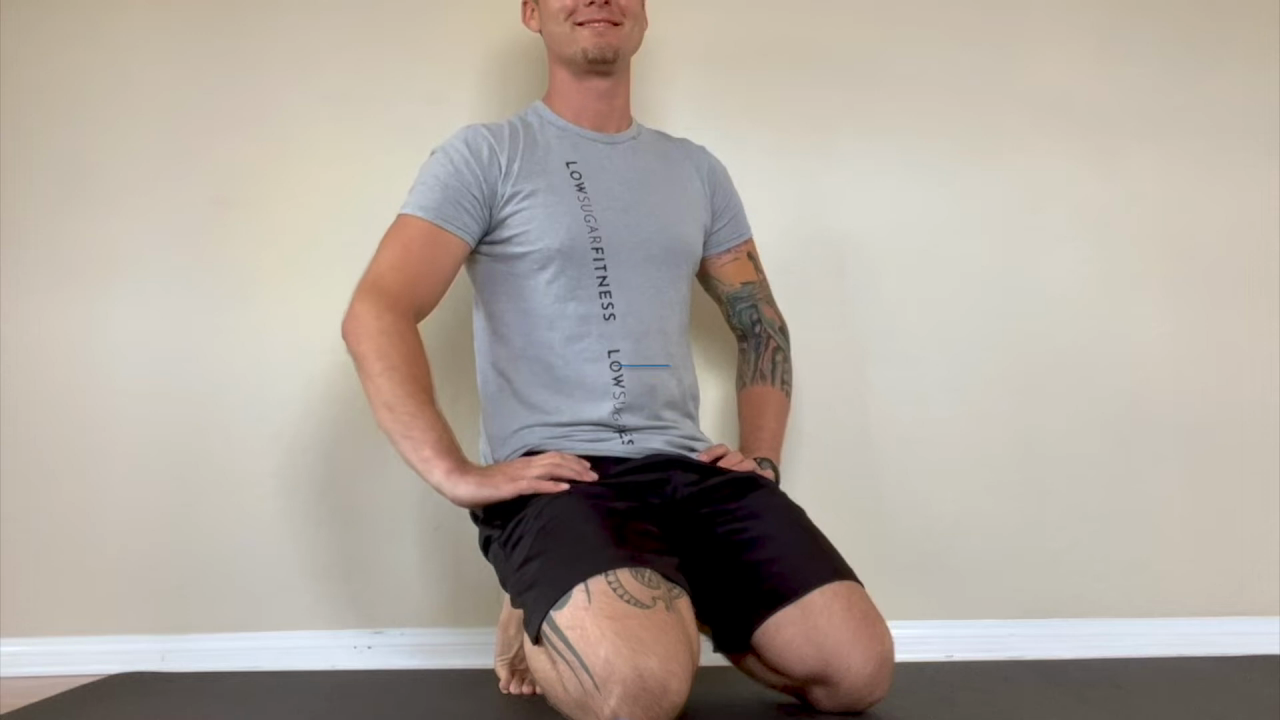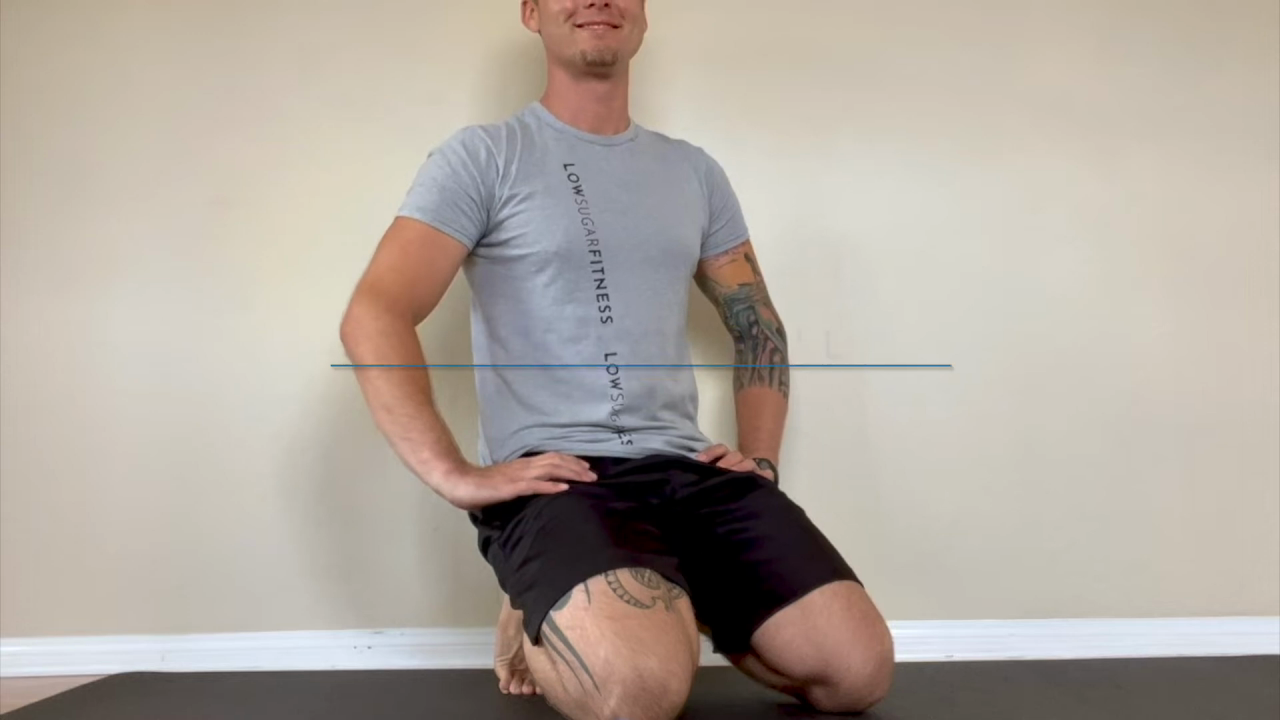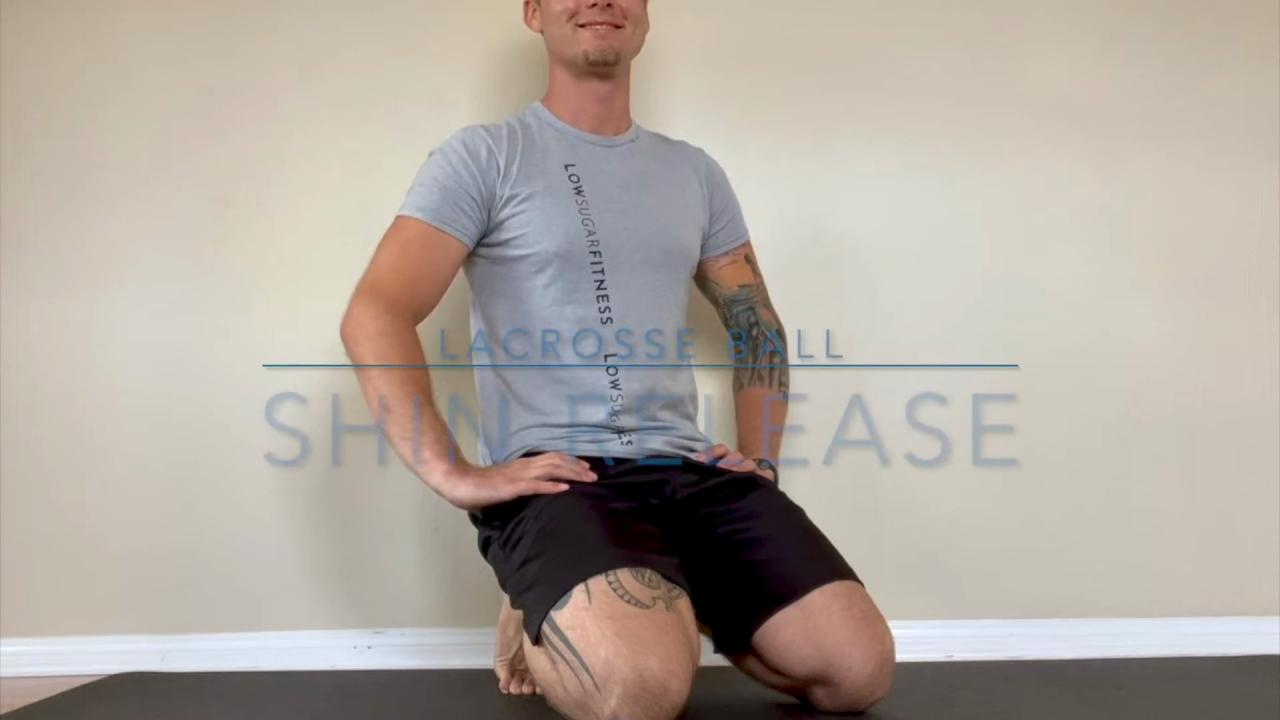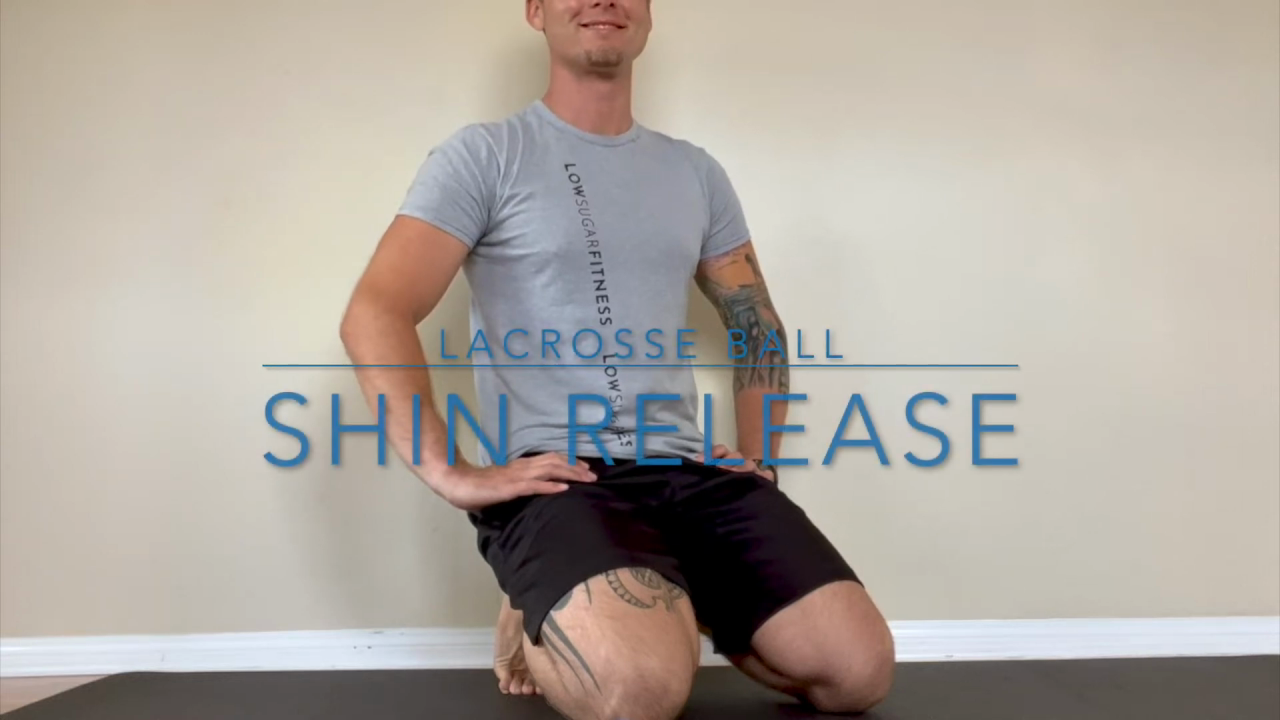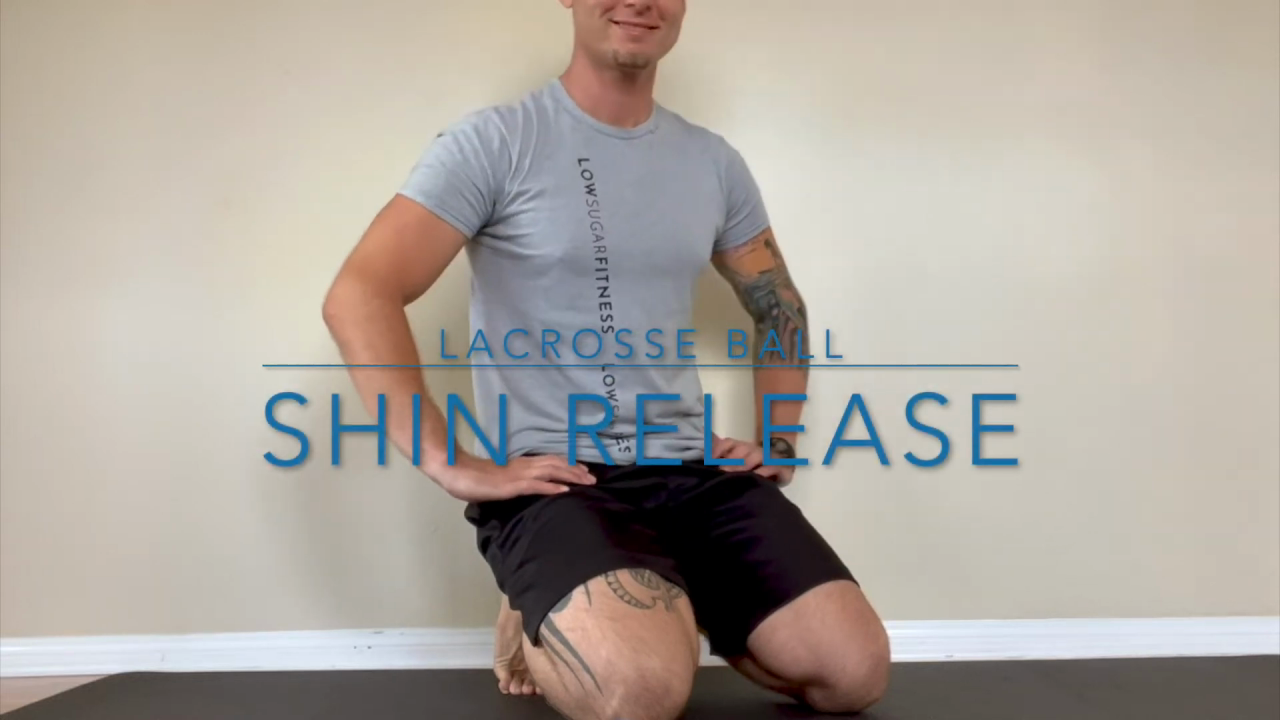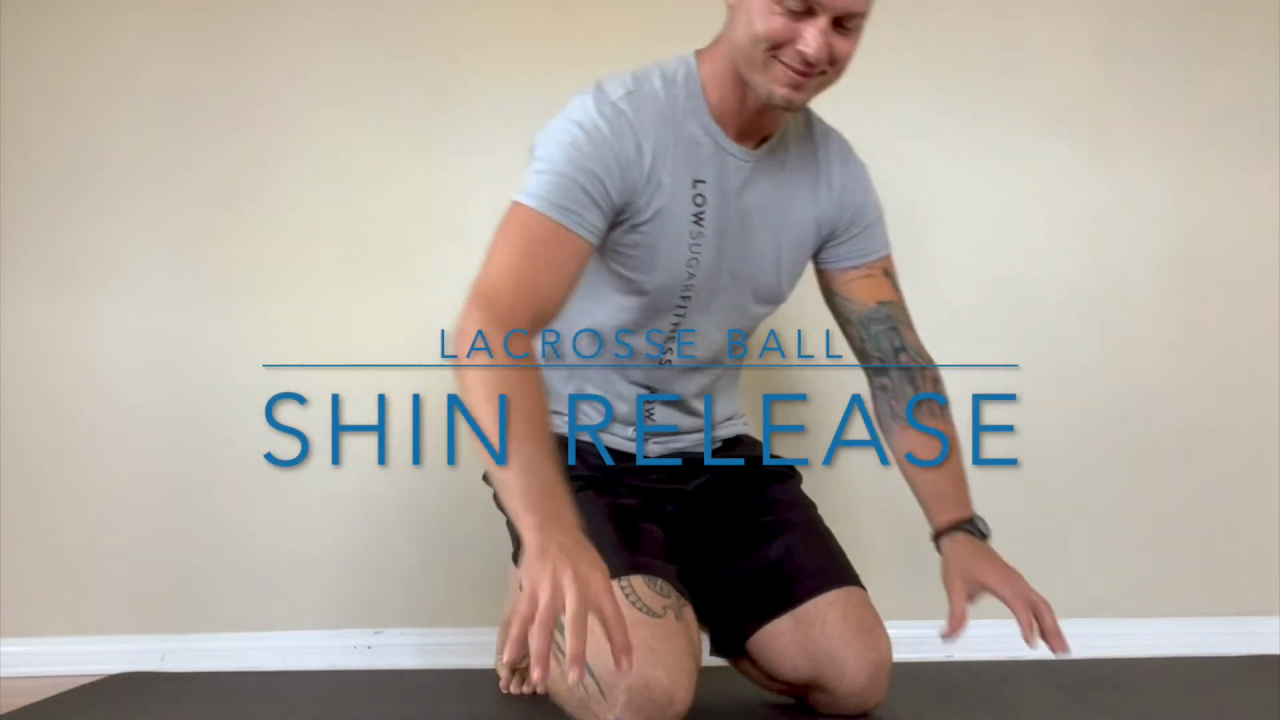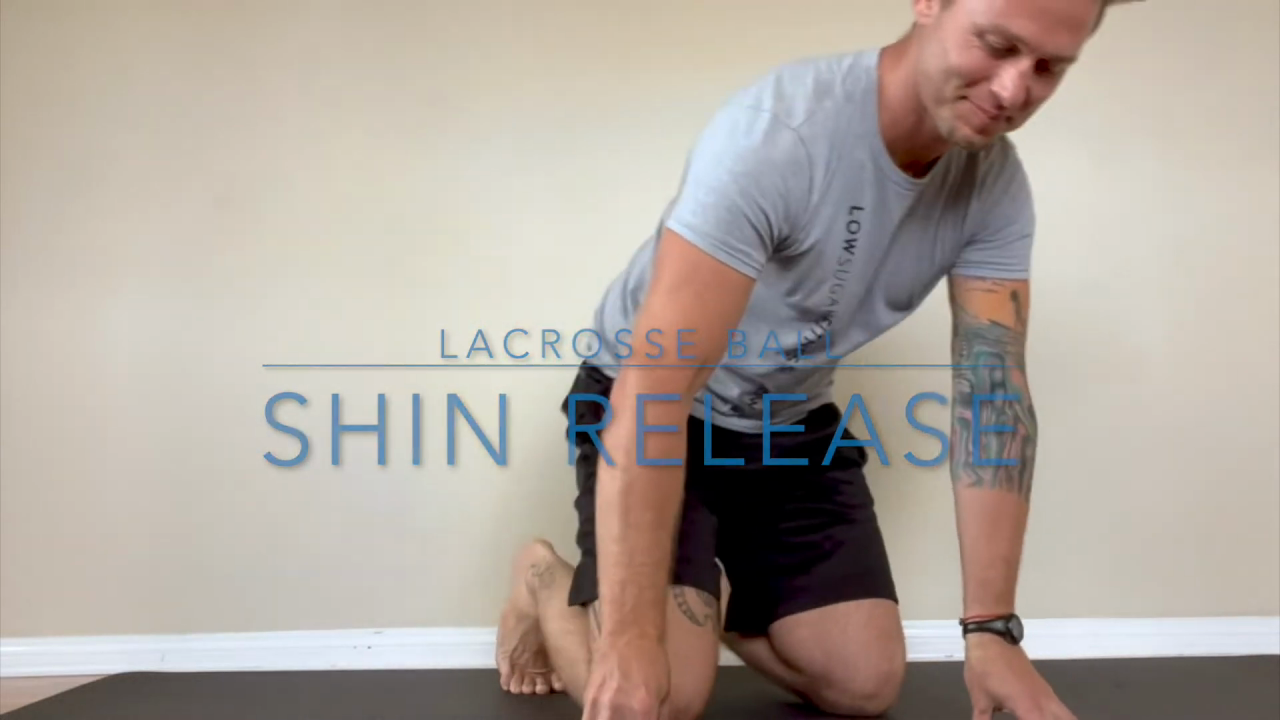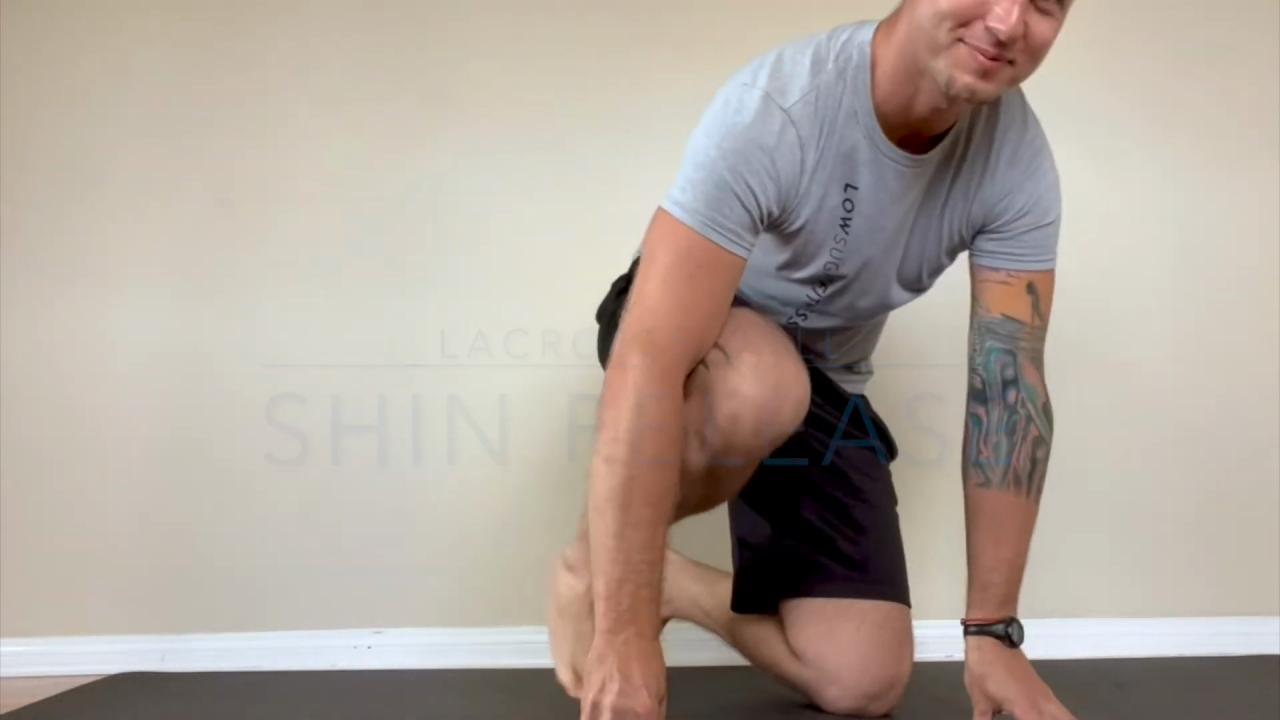
dt=0.5s
person 1, frame 1
left shoulder: (696, 170)
right shoulder: (486, 155)
left elbow: (760, 325)
right elbow: (376, 316)
left wrist: (761, 458)
right wrist: (456, 473)
left hip: (690, 468)
right hip: (555, 475)
left ankle: (665, 603)
right ankle: (546, 618)
person 1, frame 2
left shoulder: (694, 171)
right shoulder: (483, 156)
left elbow: (759, 327)
right elbow: (373, 319)
left wrist: (760, 460)
right wrist: (456, 475)
left hip: (689, 469)
right hip: (553, 475)
left ankle: (669, 602)
right ankle: (543, 619)
person 1, frame 3
left shoulder: (694, 172)
right shoulder: (484, 156)
left elbow: (757, 327)
right elbow: (374, 318)
left wrist: (760, 459)
right wrist: (454, 475)
left hip: (690, 469)
right hip: (553, 475)
left ankle: (673, 602)
right ankle: (544, 620)
person 1, frame 4
left shoulder: (695, 172)
right shoulder: (484, 156)
left elbow: (758, 328)
right elbow: (374, 317)
left wrist: (758, 458)
right wrist: (452, 474)
left hip: (689, 469)
right hip: (553, 475)
left ankle: (667, 604)
right ankle: (542, 619)
person 1, frame 5
left shoulder: (713, 161)
right shoulder: (495, 142)
left elbow: (779, 309)
right elbow: (360, 298)
left wrist: (776, 442)
right wrist: (449, 463)
left hip: (694, 468)
right hip: (550, 476)
left ankle: (669, 603)
right ankle: (545, 619)
person 1, frame 6
left shoulder: (834, 173)
right shoulder: (609, 125)
left elbow: (892, 355)
right elbow: (490, 326)
left wrist: (961, 531)
right wrist: (548, 532)
left hip: (714, 456)
right hip: (576, 453)
left ankle: (666, 605)
right ankle: (537, 607)
person 1, frame 7
left shoulder: (997, 187)
right shoulder: (774, 135)
left elbow: (994, 397)
right elbow: (654, 380)
left wrist: (992, 630)
right wrist: (632, 633)
left hip: (792, 427)
right hip: (658, 417)
left ankle: (699, 591)
right ankle: (549, 585)
person 1, frame 8
left shoulder: (1020, 162)
right shoulder: (776, 109)
left elbow: (1010, 388)
right elbow: (648, 365)
left wrist: (991, 630)
right wrist: (624, 632)
left hip: (826, 387)
right knee: (763, 385)
left ankle: (675, 585)
right ankle: (587, 566)
